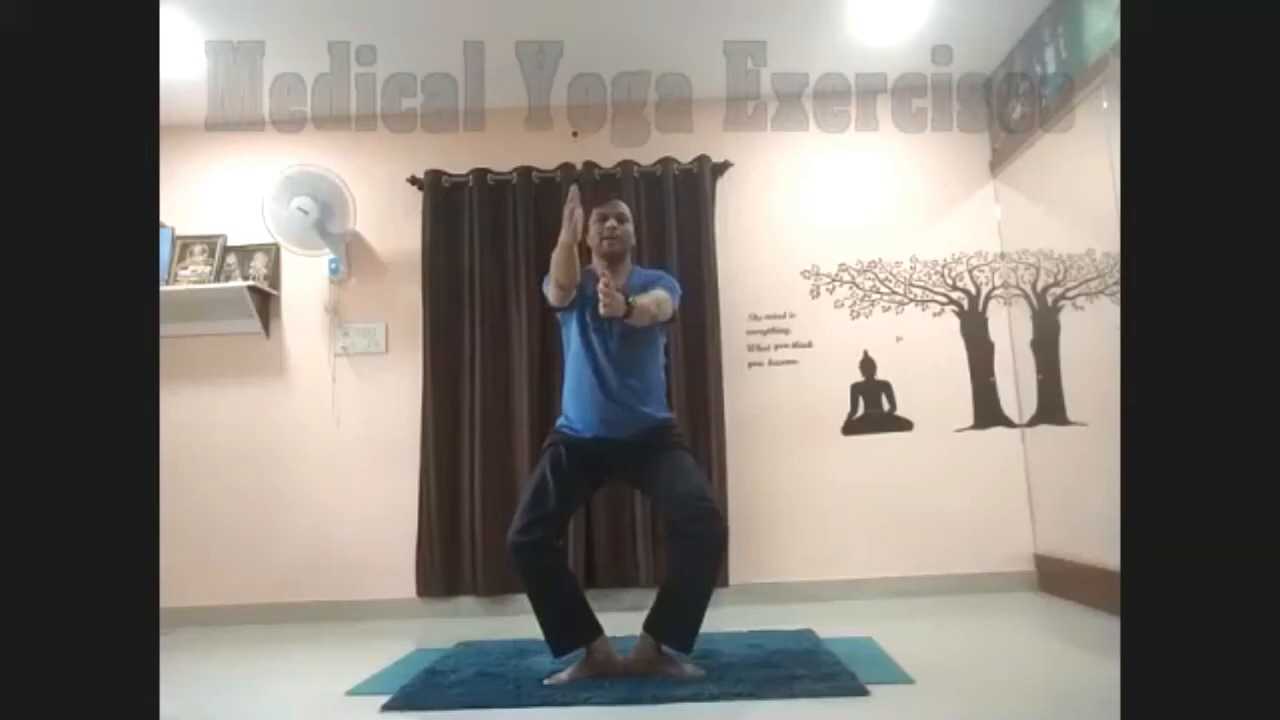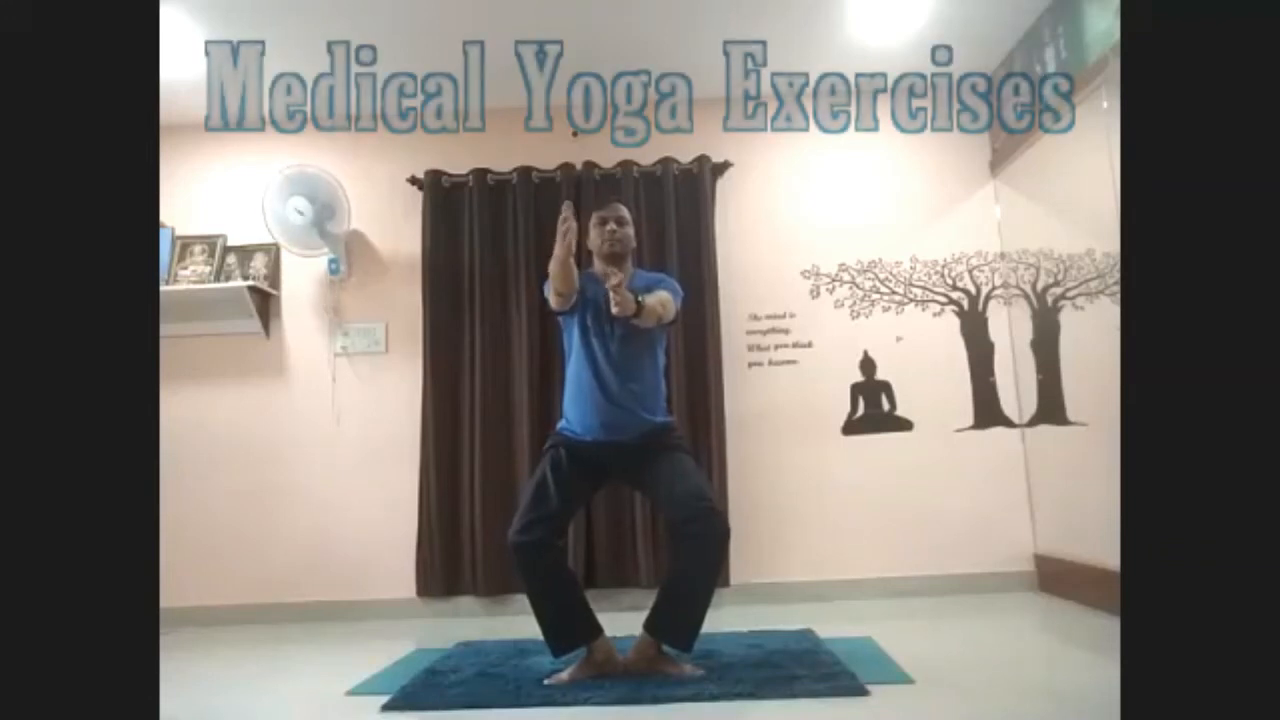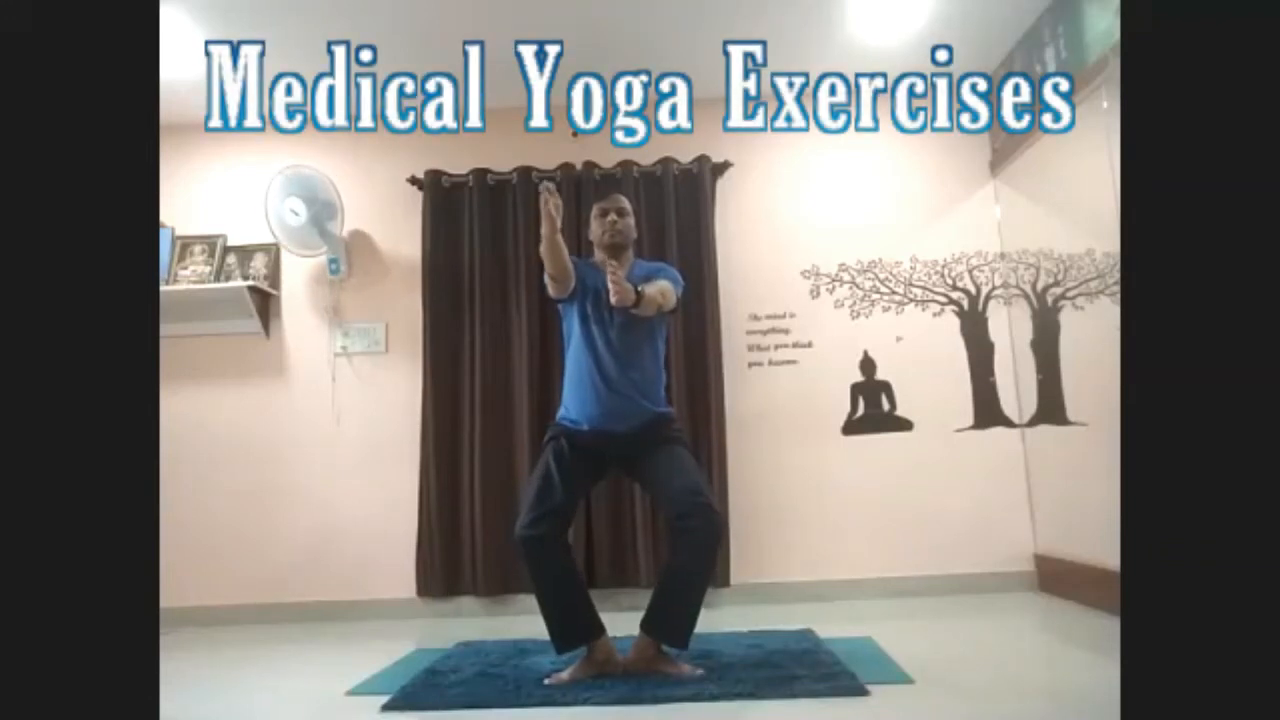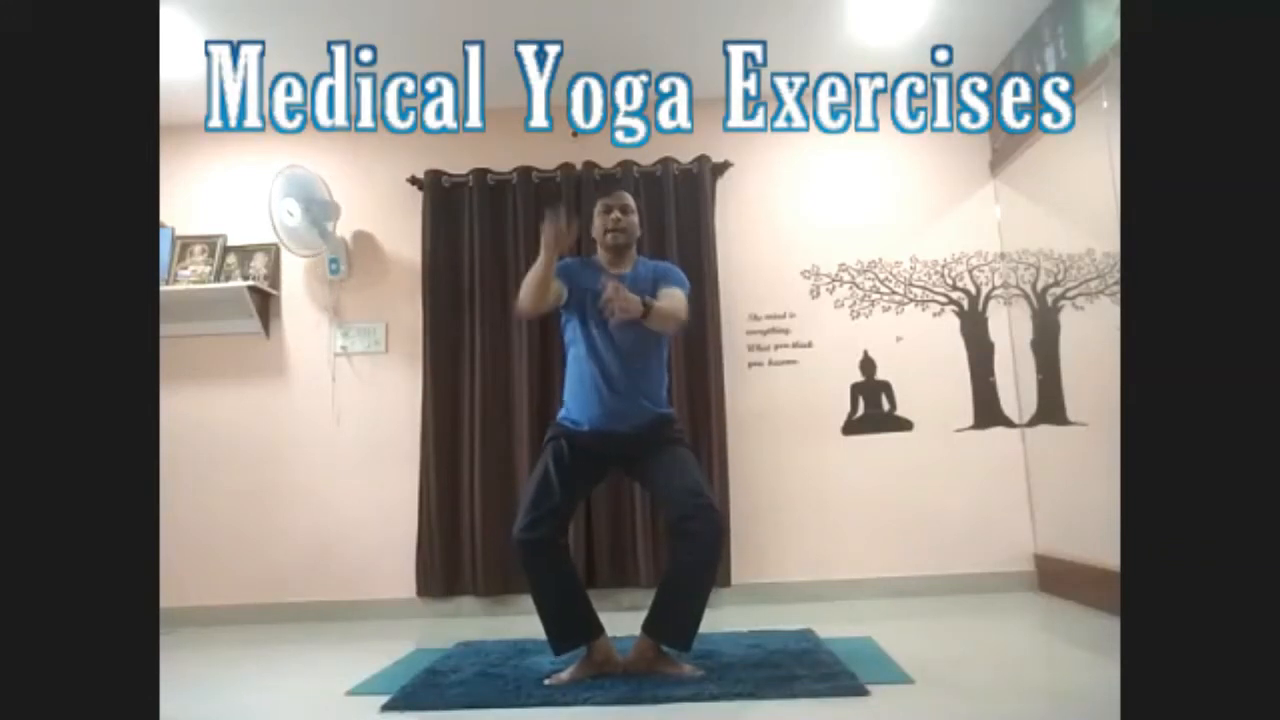
dt=0.7s
person 1, frame 1
left shoulder: (658, 282)
right shoulder: (572, 284)
left elbow: (656, 308)
right elbow: (560, 285)
left wrist: (625, 307)
right wrist: (566, 236)
left hip: (650, 434)
right hip: (578, 437)
left knee: (706, 527)
right knee: (526, 539)
left ankle: (652, 647)
right ankle: (595, 650)
person 1, frame 2
left shoulder: (659, 284)
right shoulder: (575, 287)
left elbow: (660, 310)
right elbow: (561, 289)
left wrist: (633, 306)
right wrist: (563, 247)
left hip: (651, 436)
right hip: (577, 439)
left knee: (708, 526)
right knee: (526, 538)
left ankle: (652, 647)
right ankle: (595, 650)
person 1, frame 3
left shoulder: (660, 273)
right shoulder: (574, 276)
left elbow: (659, 299)
right elbow: (556, 273)
left wrist: (632, 296)
right wrist: (550, 227)
left hip: (649, 427)
right hip: (577, 430)
left knee: (701, 520)
right knee: (535, 532)
left ankle: (650, 646)
right ankle: (596, 648)
person 1, frame 4
left shoulder: (664, 275)
right shoulder: (572, 274)
left elbow: (674, 314)
right elbow: (528, 306)
left wrist: (639, 307)
right wrist: (548, 253)
left hip: (652, 429)
right hip: (578, 431)
left knee: (703, 523)
right knee: (531, 533)
left ankle: (652, 646)
right ankle: (595, 648)
